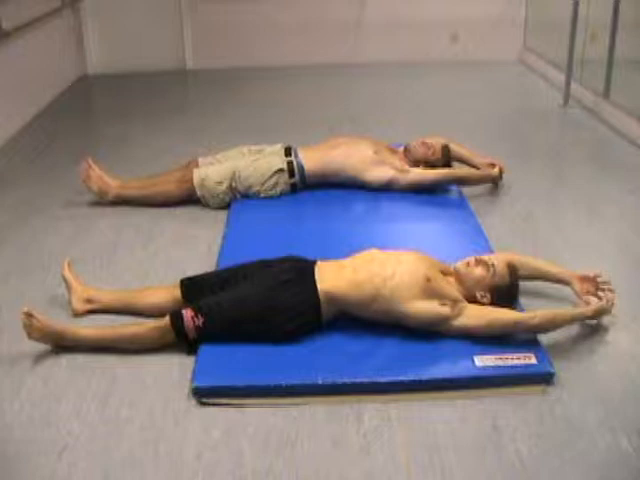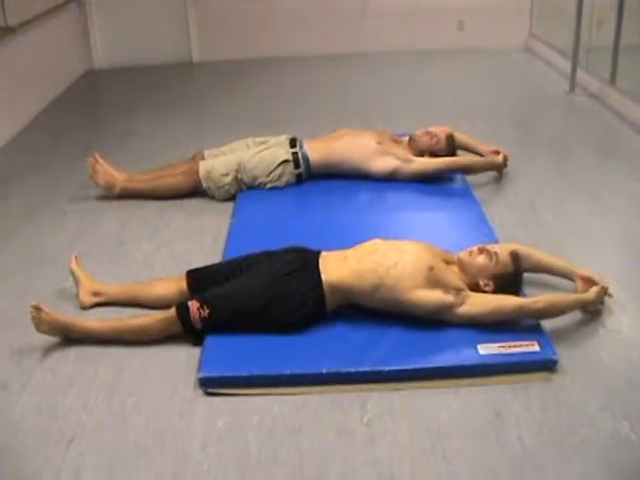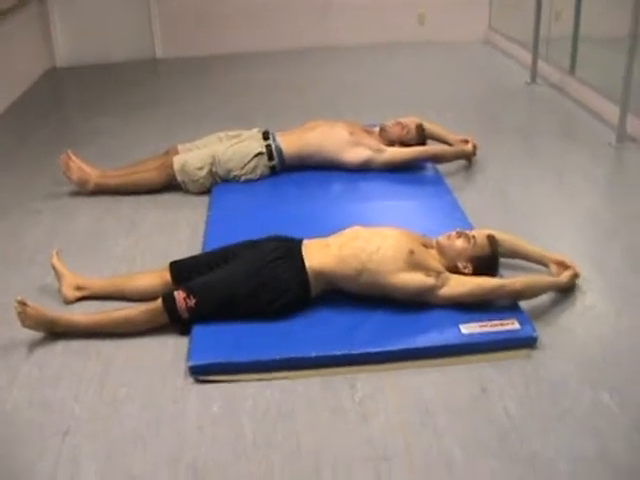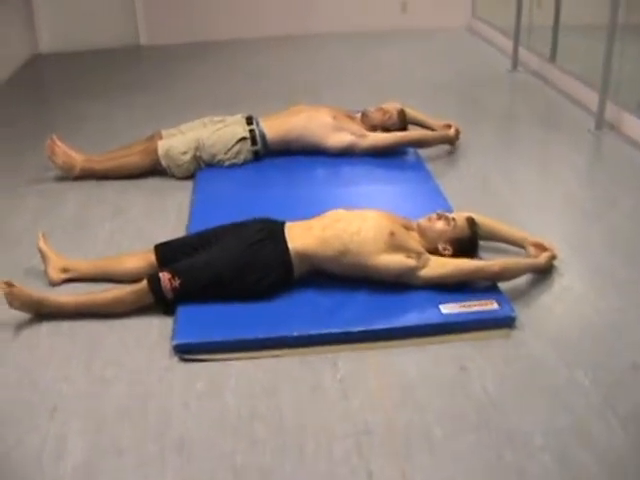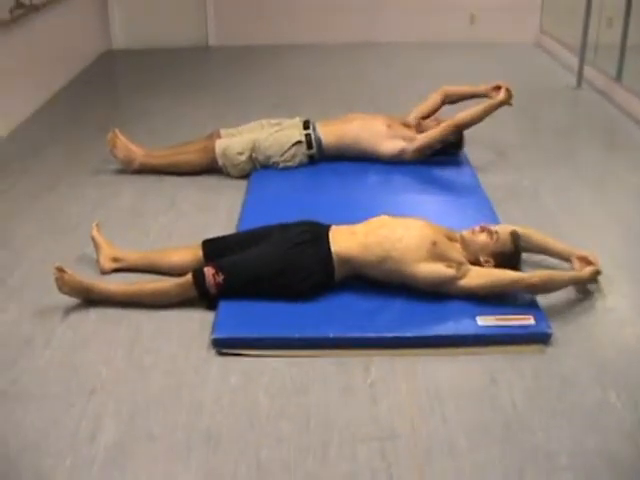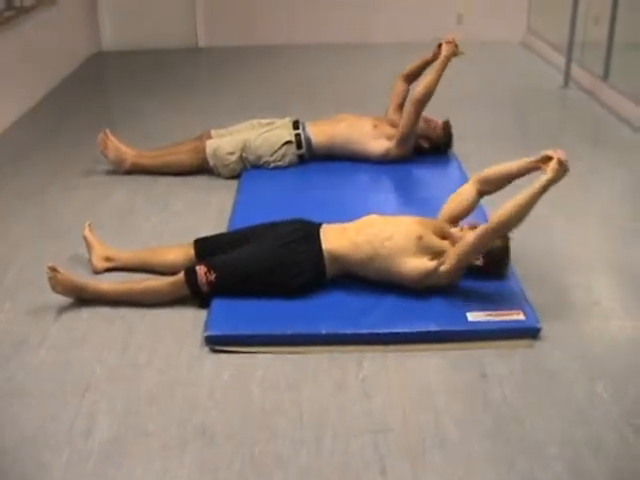
dt=0.7s
person 1, frame 1
left shoulder: (454, 312)
right shoulder: (444, 269)
left elbow: (523, 320)
right elbow: (512, 257)
left wrist: (585, 311)
right wrist: (573, 277)
left hip: (299, 306)
right hip: (302, 269)
left knee: (174, 325)
right knee: (182, 292)
left ankle: (69, 334)
right ankle: (91, 297)
person 1, frame 2
left shoulder: (457, 300)
right shoulder: (446, 259)
left elbow: (528, 306)
right elbow: (519, 248)
left wrist: (584, 299)
right wrist: (576, 272)
left hip: (305, 296)
right hip: (308, 260)
left knee: (181, 317)
right knee: (187, 285)
left ankle: (77, 328)
right ankle: (99, 291)
person 1, frame 3
left shoulder: (437, 282)
right shoulder: (427, 244)
left elbow: (504, 288)
right elbow: (494, 232)
left wrist: (555, 280)
right wrist: (550, 260)
left hip: (289, 283)
right hip: (288, 248)
left knee: (168, 307)
right knee: (171, 275)
left ankle: (63, 322)
right ankle: (81, 284)
person 1, frame 4
left shoulder: (417, 264)
right shoulder: (407, 226)
left elbow: (484, 269)
right elbow: (475, 215)
left wrist: (534, 263)
right wrist: (528, 241)
left hip: (273, 264)
right hip: (273, 229)
left knee: (155, 288)
right knee: (157, 257)
left ankle: (51, 304)
right ankle: (68, 267)
person 1, frame 5
left shoulder: (457, 274)
right shoulder: (453, 236)
left elbow: (522, 280)
right elbow: (517, 228)
left wrist: (576, 273)
right wrist: (572, 252)
left hip: (315, 266)
right hip: (317, 234)
left knee: (198, 283)
right knee: (204, 253)
left ankle: (98, 292)
right ankle: (117, 258)
person 1, frame 6
left shoulder: (440, 270)
right shoulder: (441, 228)
left elbow: (496, 227)
right elbow: (479, 181)
left wrist: (545, 182)
right wrist: (537, 162)
left hip: (305, 265)
right hip: (310, 231)
left knee: (194, 279)
right knee: (195, 252)
left ankle: (92, 290)
right ankle: (110, 256)
person 2, frame 1
left shoulder: (399, 174)
right shoulder: (393, 149)
left elbow: (444, 173)
right elbow: (442, 140)
left wrist: (487, 175)
right wrist: (484, 162)
left hip: (285, 173)
right hip: (283, 153)
left knee: (192, 184)
right knee: (195, 165)
left ankle: (114, 191)
right ankle: (117, 185)
person 2, frame 2
left shoulder: (402, 164)
right shoulder: (397, 140)
left elbow: (449, 163)
right elbow: (448, 128)
left wrist: (492, 163)
right wrist: (488, 149)
left hip: (289, 165)
right hip: (288, 144)
left knee: (198, 176)
right knee: (201, 159)
left ankle: (121, 185)
right ankle: (125, 178)
person 2, frame 3
left shoulder: (374, 154)
right shoulder: (369, 131)
left elbow: (421, 151)
right elbow: (418, 119)
left wrist: (462, 152)
right wrist: (456, 139)
left hip: (263, 157)
right hip: (261, 137)
left knee: (174, 171)
right knee: (174, 153)
left ankle: (95, 182)
right ankle: (98, 174)
person 2, frame 4
left shoulder: (358, 139)
right shoulder: (352, 117)
left elbow: (402, 138)
right elbow: (402, 107)
left wrist: (443, 137)
right wrist: (438, 124)
left hip: (248, 142)
right hip: (245, 122)
left knee: (159, 155)
right knee: (159, 138)
left ankle: (82, 167)
right ankle: (85, 159)
person 2, frame 5
left shoulder: (411, 148)
right shoulder: (409, 124)
left elbow: (456, 124)
right elbow: (443, 94)
left wrist: (493, 103)
right wrist: (485, 90)
left hip: (304, 145)
right hip: (302, 127)
left knee: (217, 155)
right knee: (218, 137)
left ankle: (141, 160)
right ankle: (144, 155)
person 2, frame 6
left shoulder: (397, 147)
right shoulder: (391, 123)
left elbow: (417, 100)
right elbow: (404, 79)
left wrist: (443, 61)
right wrist: (435, 56)
left hip: (292, 146)
right hip: (292, 126)
left knee: (208, 156)
right knee: (208, 138)
left ankle: (132, 162)
right ankle: (134, 155)
